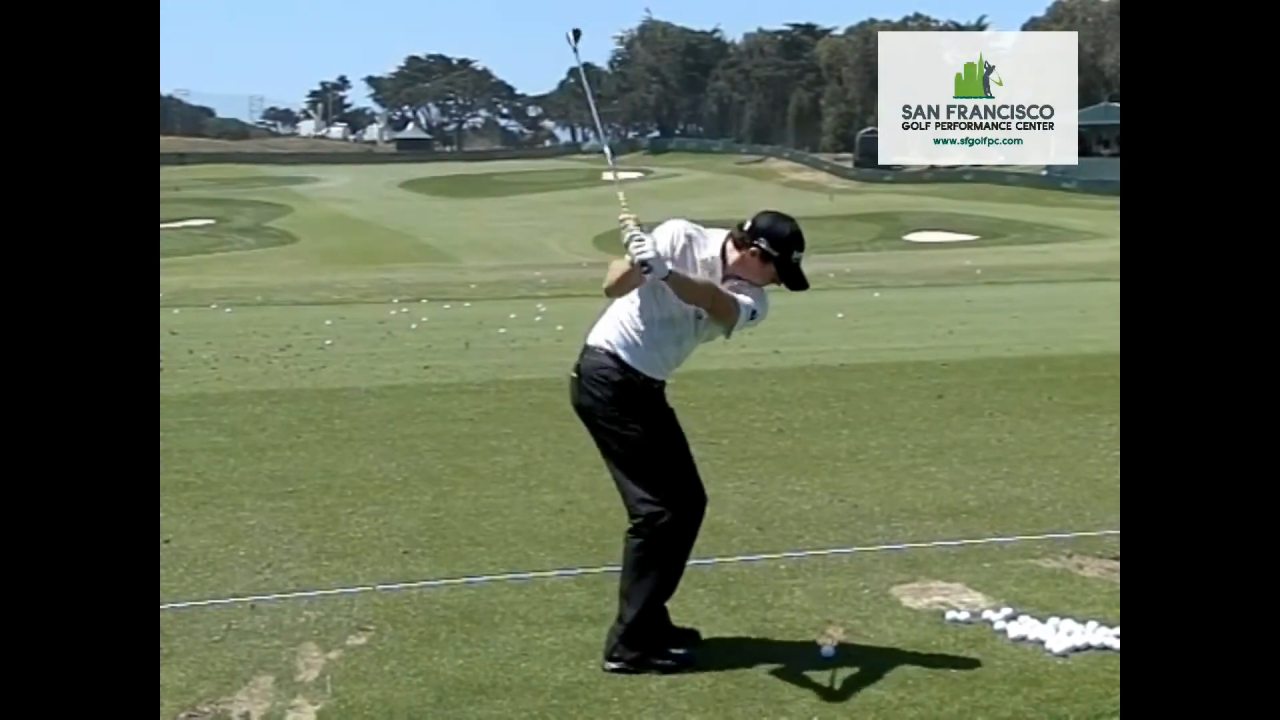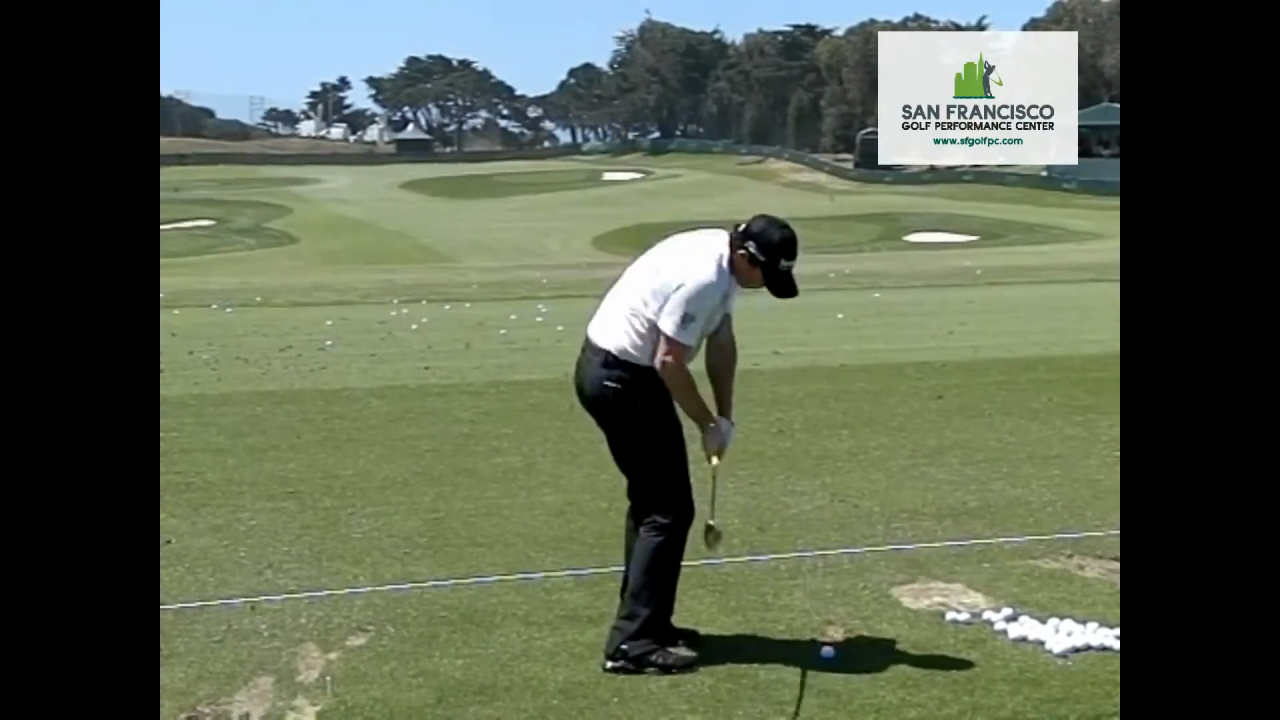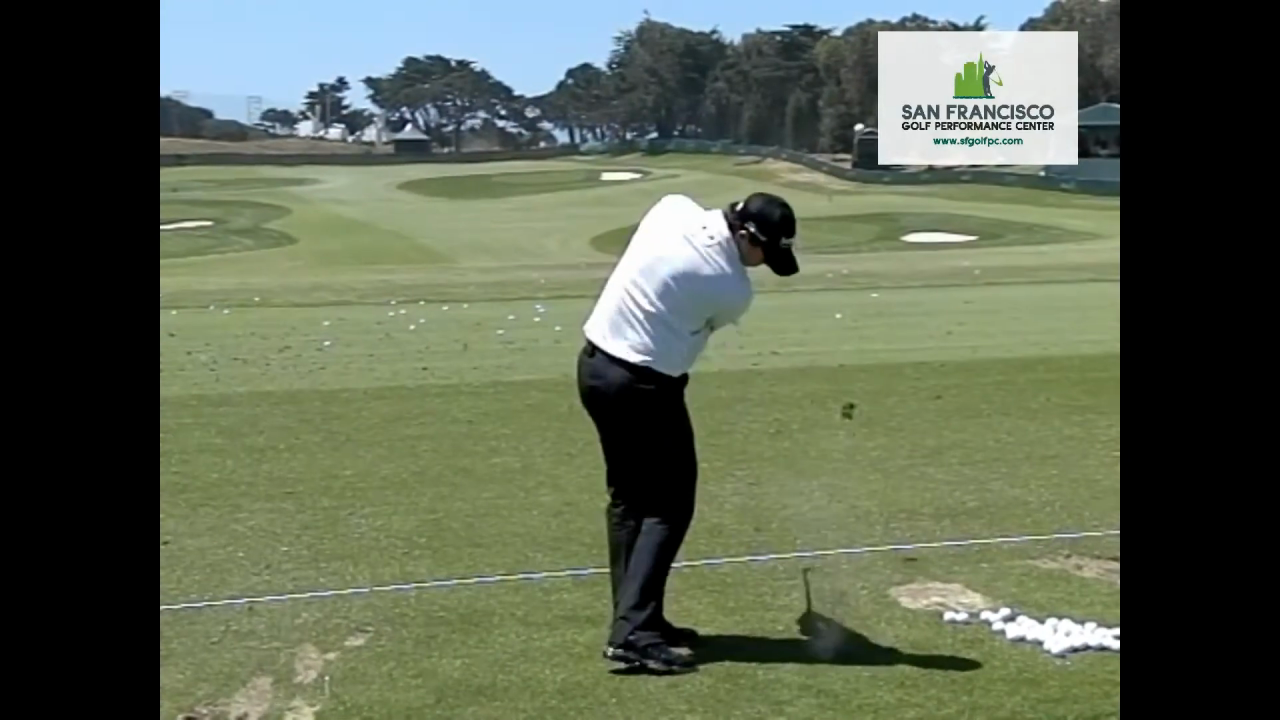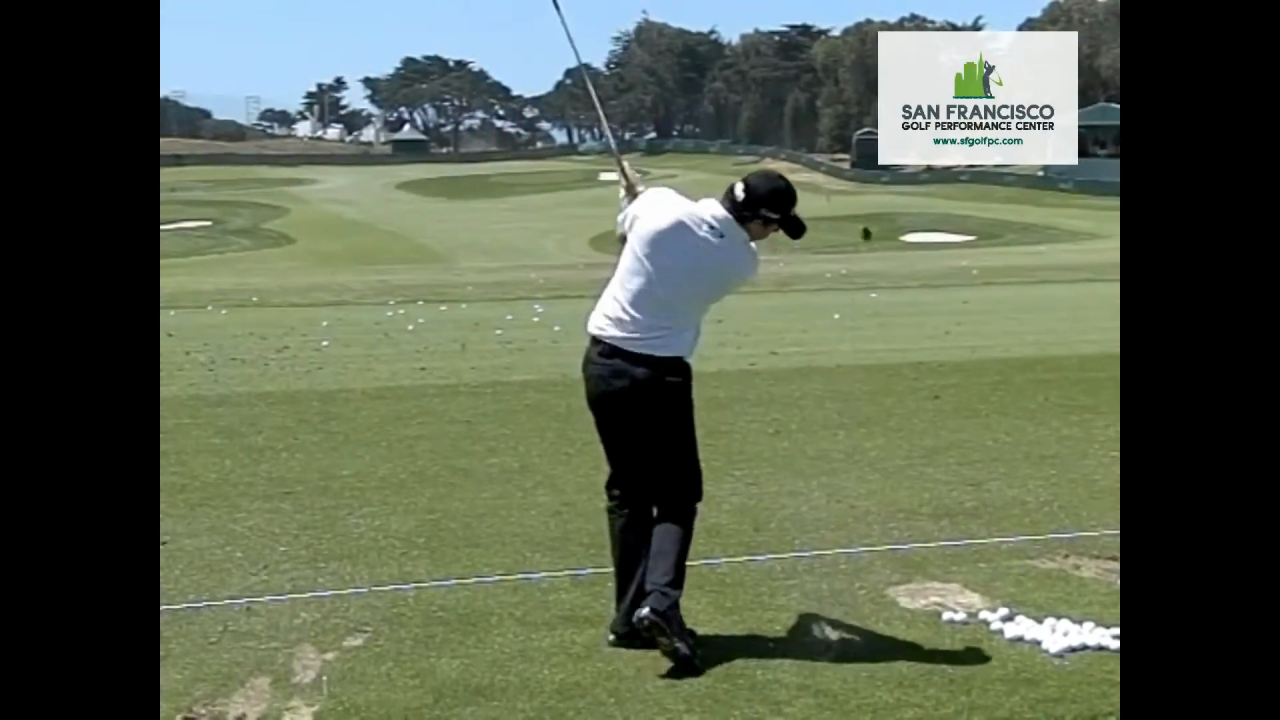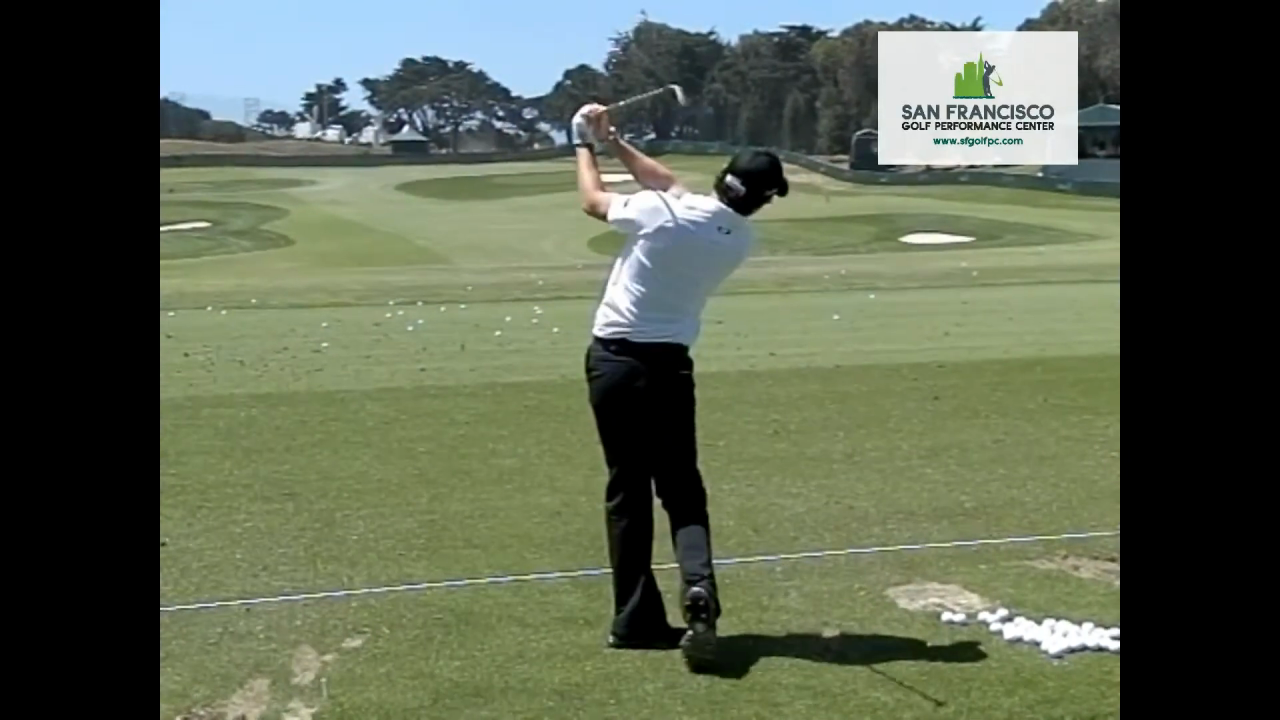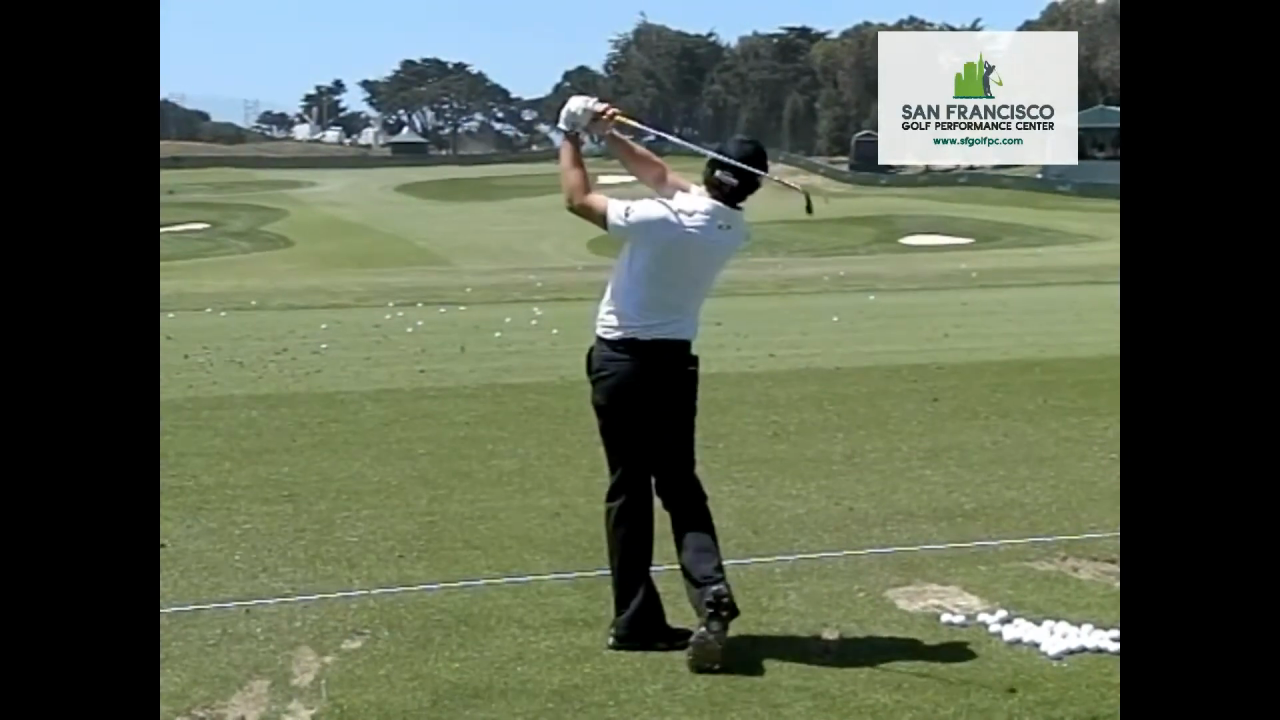
dt=0.4s
person 1, frame 1
left shoulder: (752, 301)
right shoulder: (681, 237)
left elbow: (712, 298)
right elbow: (614, 286)
left wrist: (662, 270)
right wrist: (636, 260)
left hip: (644, 387)
right hip: (607, 378)
left knee: (687, 502)
right knee: (657, 508)
left ankle: (648, 621)
right ankle: (631, 643)
person 1, frame 2
left shoulder: (726, 269)
right shoulder: (702, 276)
left elbow: (721, 340)
right elbow: (668, 362)
left wrist: (724, 414)
right wrist: (707, 424)
left hip: (609, 371)
right hip: (623, 379)
left knee: (651, 500)
right knee: (668, 509)
left ankle: (645, 620)
right ankle: (632, 642)
person 1, frame 3
left shoulder: (673, 208)
right shoulder: (733, 288)
left hip: (595, 365)
right hip: (645, 384)
left knee: (629, 497)
right knee: (668, 505)
left ankle: (634, 616)
right ankle: (634, 632)
person 1, frame 4
left shoulder: (659, 204)
right shoulder: (742, 262)
left elbow: (626, 224)
left wrist: (631, 193)
left hip: (603, 363)
right hip: (659, 376)
left knee: (627, 492)
right knee: (676, 497)
left ankle: (632, 614)
right ankle: (659, 603)
person 1, frame 5
left shoulder: (660, 213)
right shoulder: (739, 241)
left elbow: (593, 199)
right elbow: (667, 183)
left wrist: (588, 144)
right wrist: (613, 141)
left hip: (612, 361)
right hip: (668, 367)
left knee: (627, 492)
right knee: (682, 491)
left ankle: (634, 619)
right ankle: (699, 584)
person 1, frame 6
left shoulder: (662, 220)
right shoulder: (734, 231)
left elbow: (579, 200)
right elbow: (661, 175)
left wrist: (572, 137)
right wrist: (610, 135)
left hip: (620, 361)
right hip: (674, 363)
left knee: (629, 491)
right knee: (681, 486)
left ankle: (635, 620)
right ankle: (711, 588)
